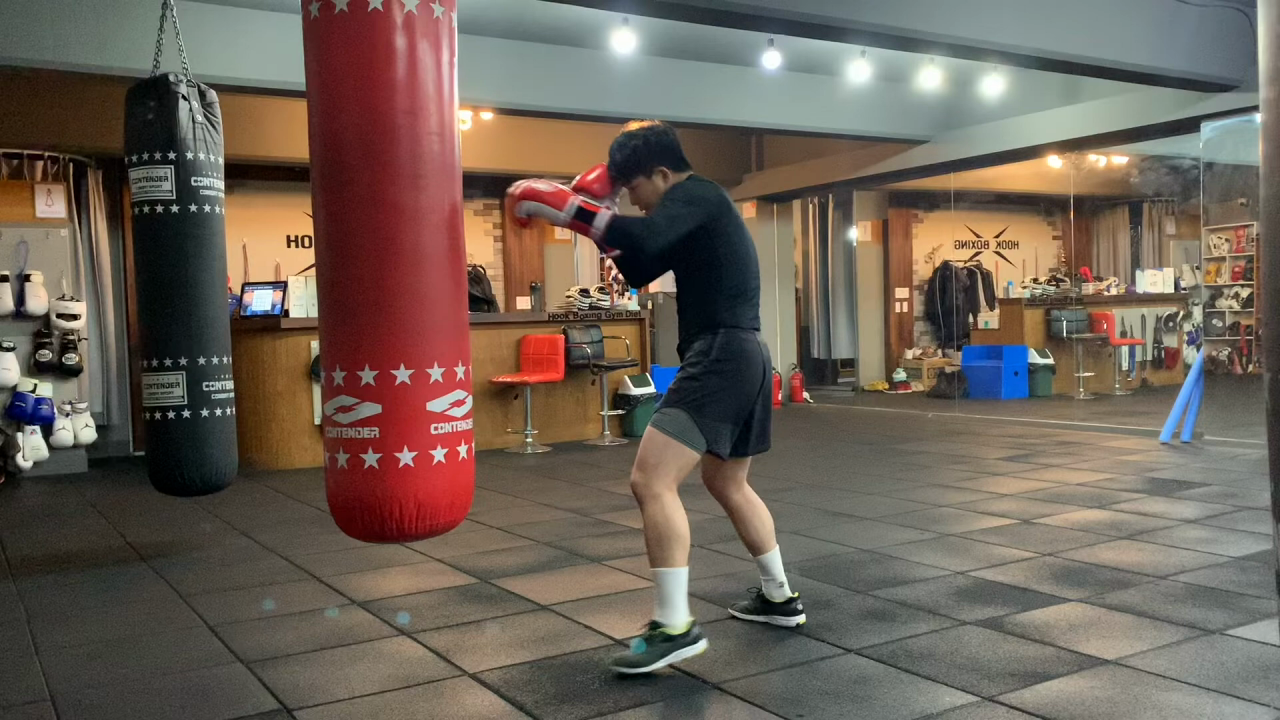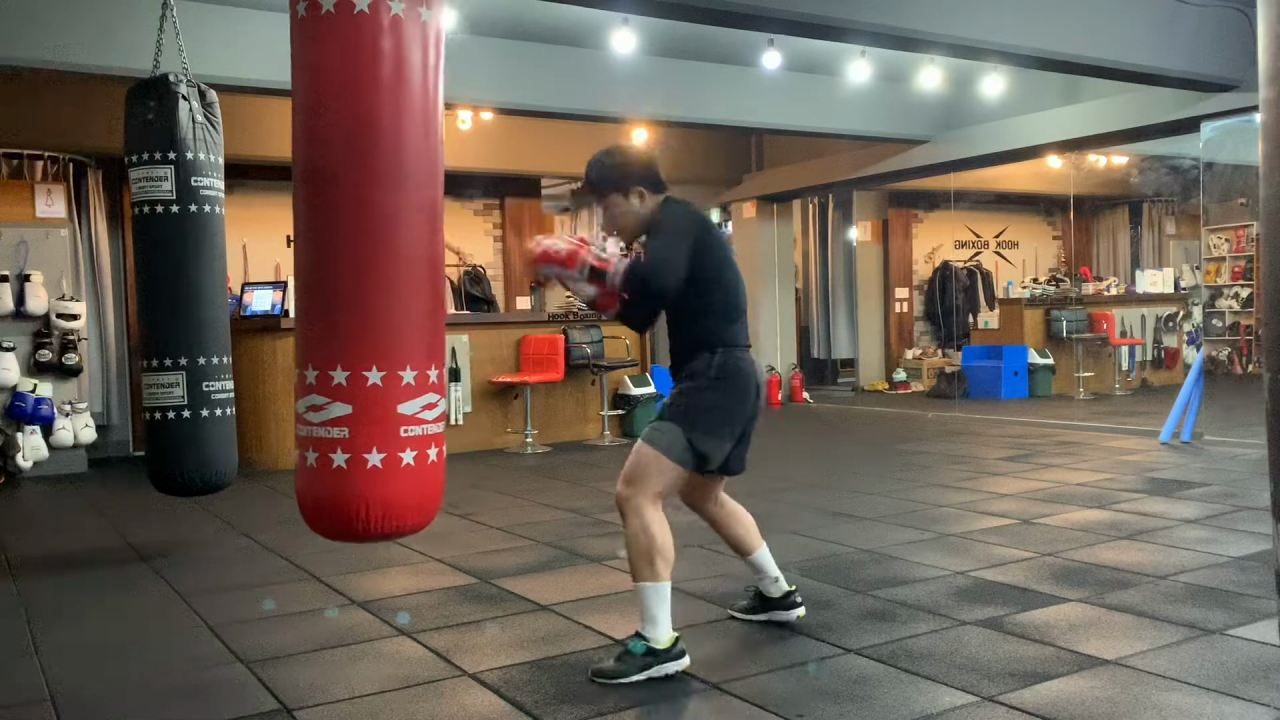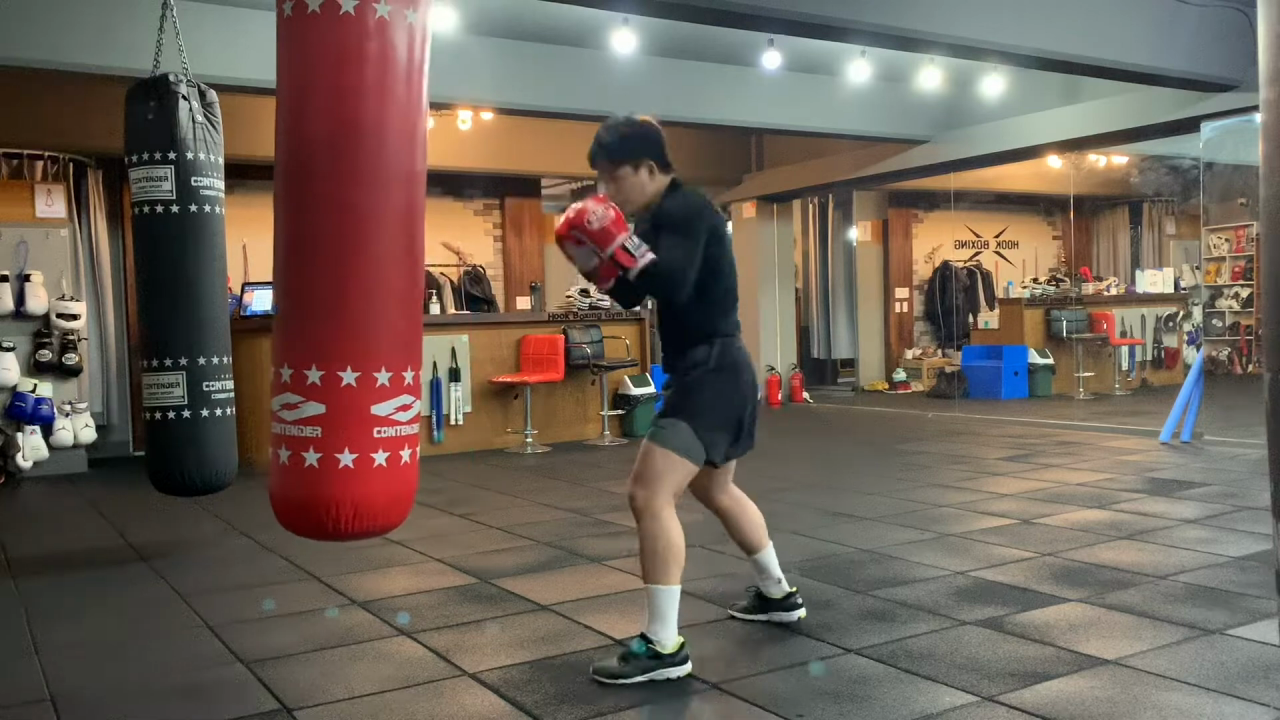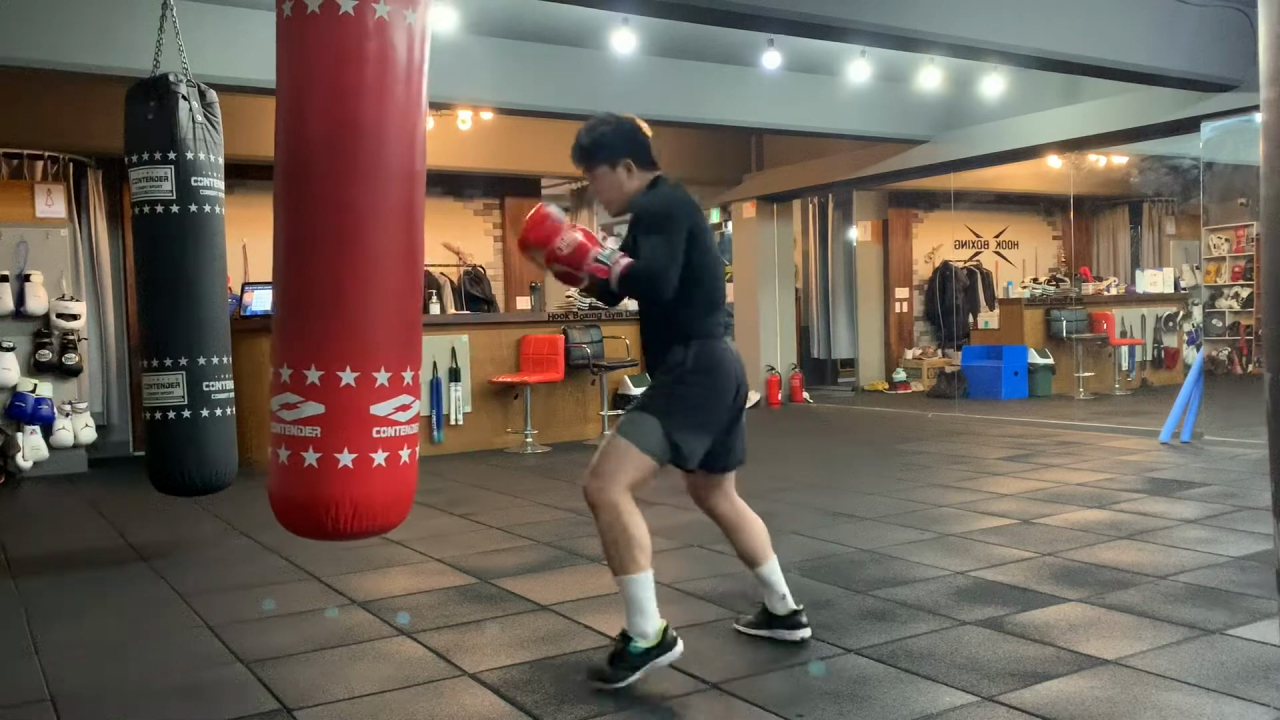
dt=0.3s
person 1, frame 1
left shoulder: (696, 196)
right shoulder: (698, 213)
left elbow: (642, 235)
right elbow: (637, 271)
left wrist: (564, 207)
right wrist: (601, 214)
left hip: (719, 359)
right hip: (745, 359)
left knee: (651, 480)
right knee: (726, 483)
left ankle: (674, 625)
right ankle: (779, 597)
person 1, frame 2
left shoulder: (677, 221)
right shoulder: (671, 233)
left elbow: (659, 283)
right elbow: (641, 315)
left wrist: (581, 260)
right wrist: (592, 287)
left hip: (717, 381)
right hip: (724, 379)
left knee: (636, 494)
right knee: (703, 496)
left ankle: (659, 642)
right ankle: (778, 593)
person 1, frame 3
left shoulder: (684, 207)
right shoulder: (666, 214)
left elbow: (670, 285)
right elbow: (630, 292)
left wrist: (611, 240)
right wrist: (592, 255)
left hip: (710, 369)
right hip: (713, 369)
left knee: (649, 494)
right knee: (715, 489)
left ankle: (664, 645)
right ankle: (777, 593)
person 1, frame 4
left shoulder: (663, 204)
right shoulder: (655, 210)
left elbow: (654, 284)
right elbow: (613, 288)
left wrist: (583, 252)
right wrist: (567, 252)
left hip: (692, 371)
right hip: (711, 370)
left knee: (605, 486)
right knee: (717, 497)
left ankle: (647, 634)
right ankle: (783, 609)
